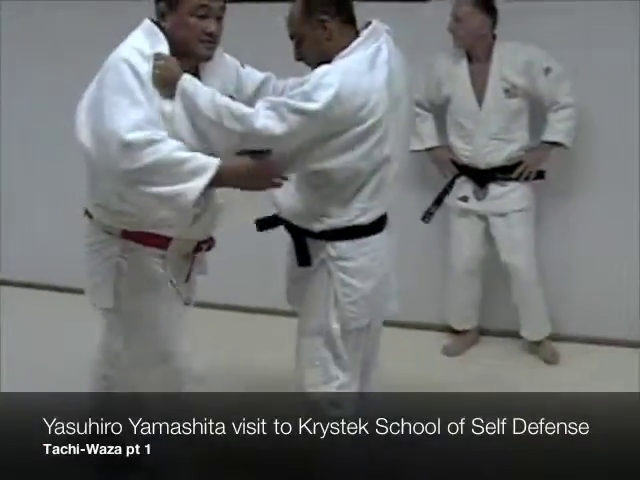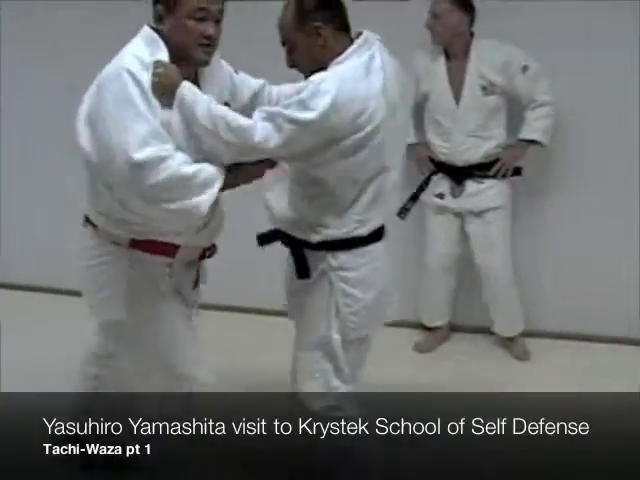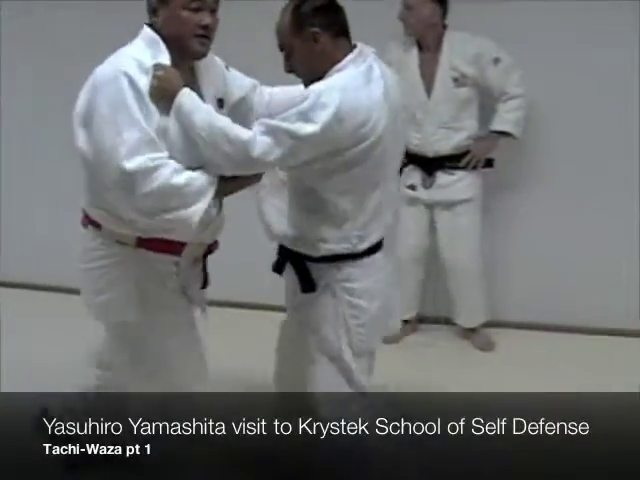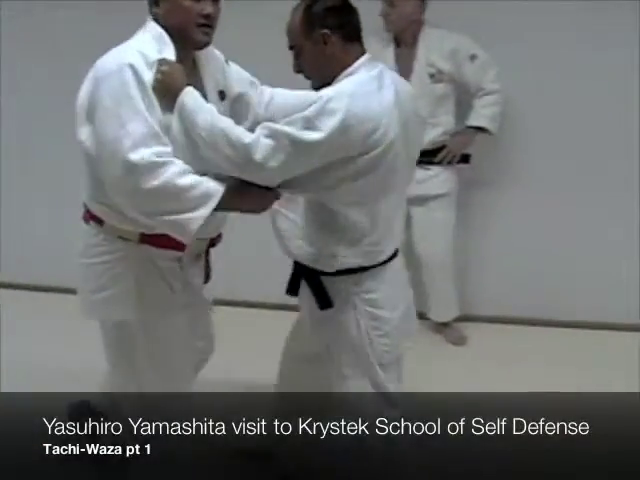
dt=0.1s
person 1, frame 1
left shoulder: (339, 85)
right shoulder: (384, 54)
left elbow: (259, 128)
left wrist: (183, 85)
left hip: (339, 259)
right hip: (355, 247)
left knee: (328, 385)
right knee: (349, 380)
person 1, frame 2
left shoulder: (335, 93)
right shoulder: (379, 65)
left elbow: (257, 140)
left wrist: (181, 93)
left hip: (337, 269)
right hip: (353, 255)
left knee: (325, 392)
right knee: (332, 384)
person 1, frame 3
left shoulder: (338, 100)
right shoulder: (380, 78)
left elbow: (256, 150)
left wrist: (180, 98)
left hip: (339, 280)
right hip: (346, 267)
right knee: (298, 377)
person 1, frame 4
left shoulder: (347, 107)
right shoulder: (390, 88)
left elbow: (258, 155)
left wrist: (184, 97)
left hip: (353, 292)
right hip: (357, 277)
right knee: (303, 377)
person 2, frame 1
left shoulder: (216, 67)
right shoulder: (129, 68)
right elbow: (136, 155)
right wrist: (227, 172)
left hip: (172, 250)
right hip: (128, 251)
left knee: (130, 357)
right knee: (170, 370)
person 2, frame 2
left shoulder: (212, 73)
right shoulder: (128, 77)
left elbow: (267, 104)
right elbow: (146, 172)
right wrist: (231, 176)
left hip: (173, 259)
right hip: (133, 261)
left knee: (122, 359)
right knee: (182, 379)
person 2, frame 3
left shoulder: (206, 69)
right shoulder: (123, 77)
left elbow: (260, 105)
right elbow: (136, 177)
right wrist: (221, 182)
left hip: (171, 256)
right hip: (132, 259)
left knee: (129, 363)
right knee: (176, 385)
person 2, frame 4
left shoulder: (207, 62)
right shoulder: (126, 70)
left elbow: (259, 107)
right elbow: (140, 173)
right wrist: (230, 196)
left hip: (175, 252)
right hip: (133, 255)
left knee: (190, 350)
right knee: (153, 386)
person 3, frame 1
left shoulder: (525, 60)
right shoulder: (444, 66)
left elbow: (563, 104)
right elbow: (422, 108)
left wrist: (544, 149)
right wrist: (434, 147)
left hip: (510, 183)
right hip: (465, 183)
left knee: (521, 264)
right knee: (464, 262)
left ankle: (537, 334)
right ankle: (465, 329)
person 3, frame 2
left shoulder: (503, 59)
right shoulder: (423, 63)
left elbow: (541, 102)
left wrist: (521, 147)
right wrist: (414, 143)
left hip: (487, 181)
right hip: (441, 180)
left knee: (494, 262)
right knee: (438, 259)
left ankle: (509, 331)
right ankle: (437, 325)
person 3, frame 3
left shoulder: (475, 51)
right shoulder: (396, 54)
left elbow: (513, 95)
left wrist: (492, 139)
left hip: (458, 172)
right hip: (413, 172)
left knee: (461, 255)
right knee: (408, 251)
left ankle: (471, 322)
right ankle: (406, 317)
person 3, frame 4
left shoulder: (451, 46)
right shoulder: (378, 50)
left elbow: (489, 90)
left wrist: (468, 134)
left hip: (434, 167)
left knee: (434, 250)
left ankle: (444, 317)
